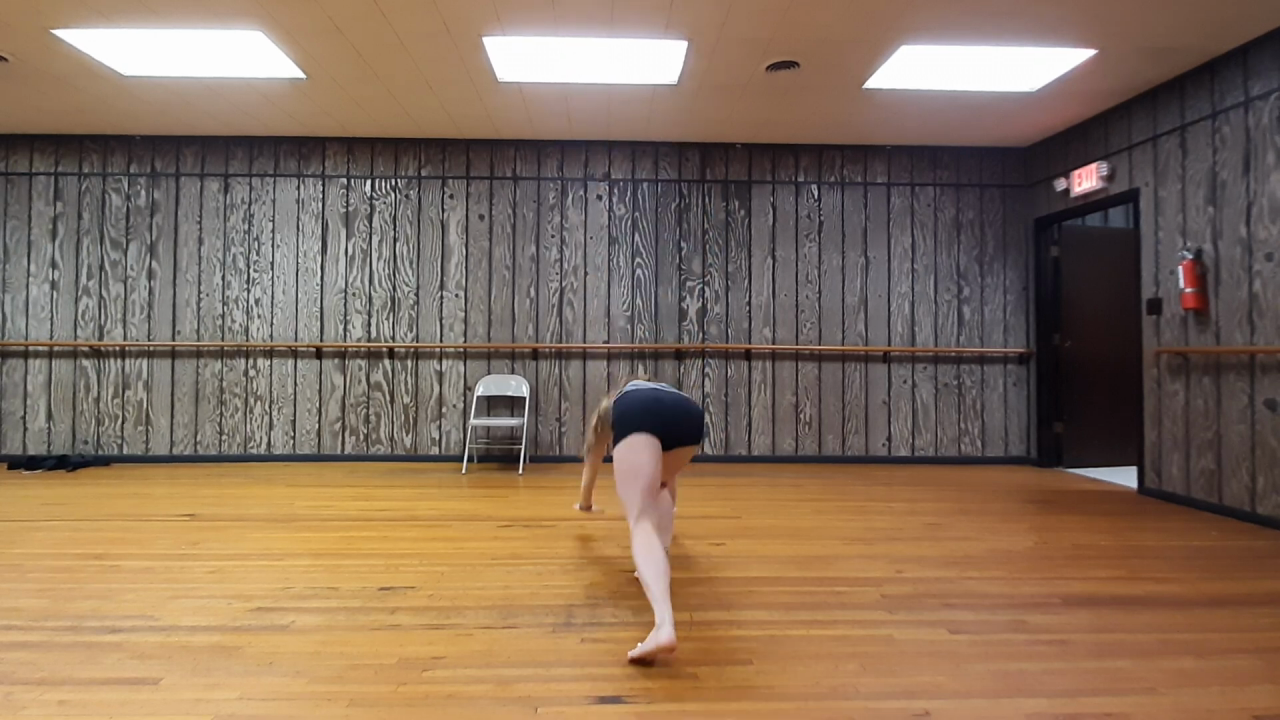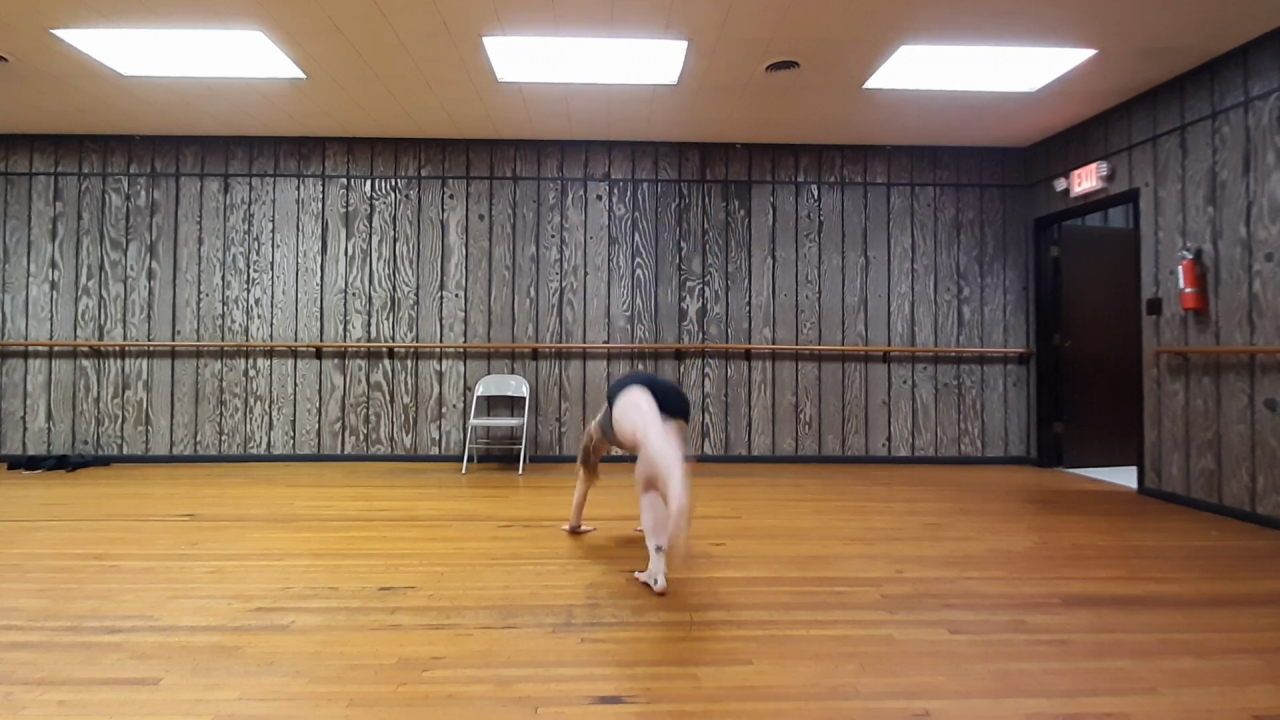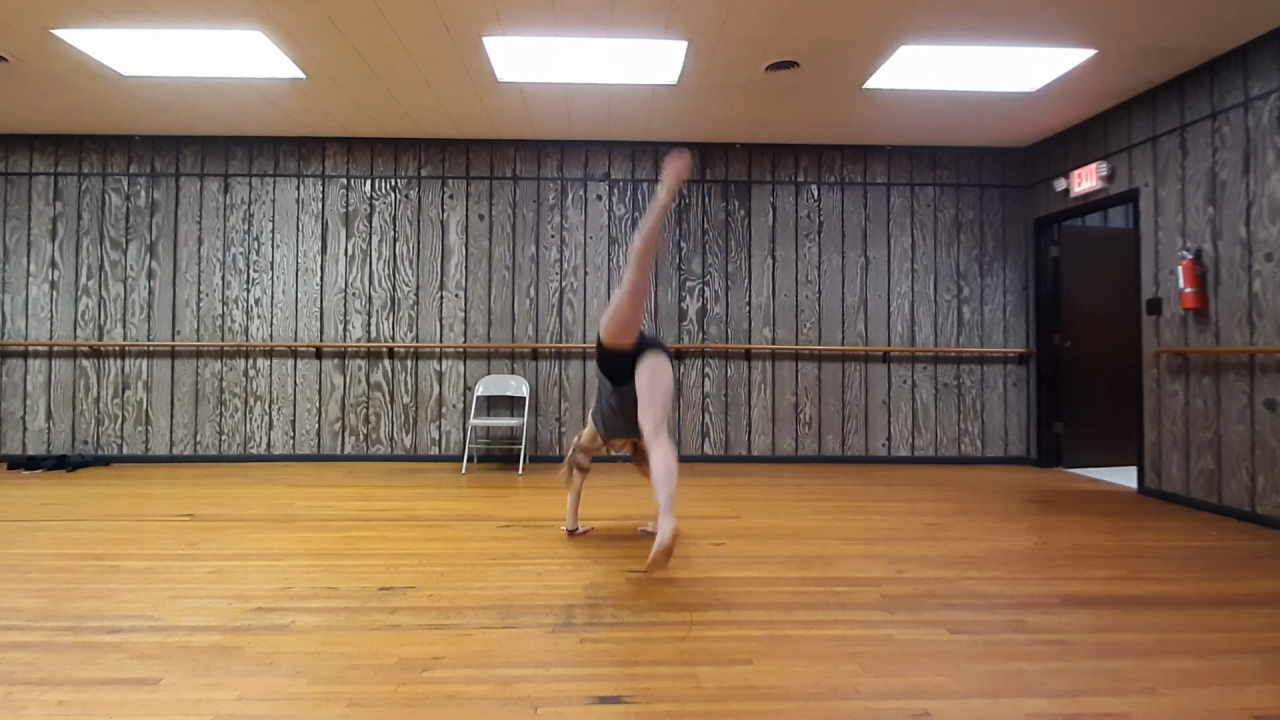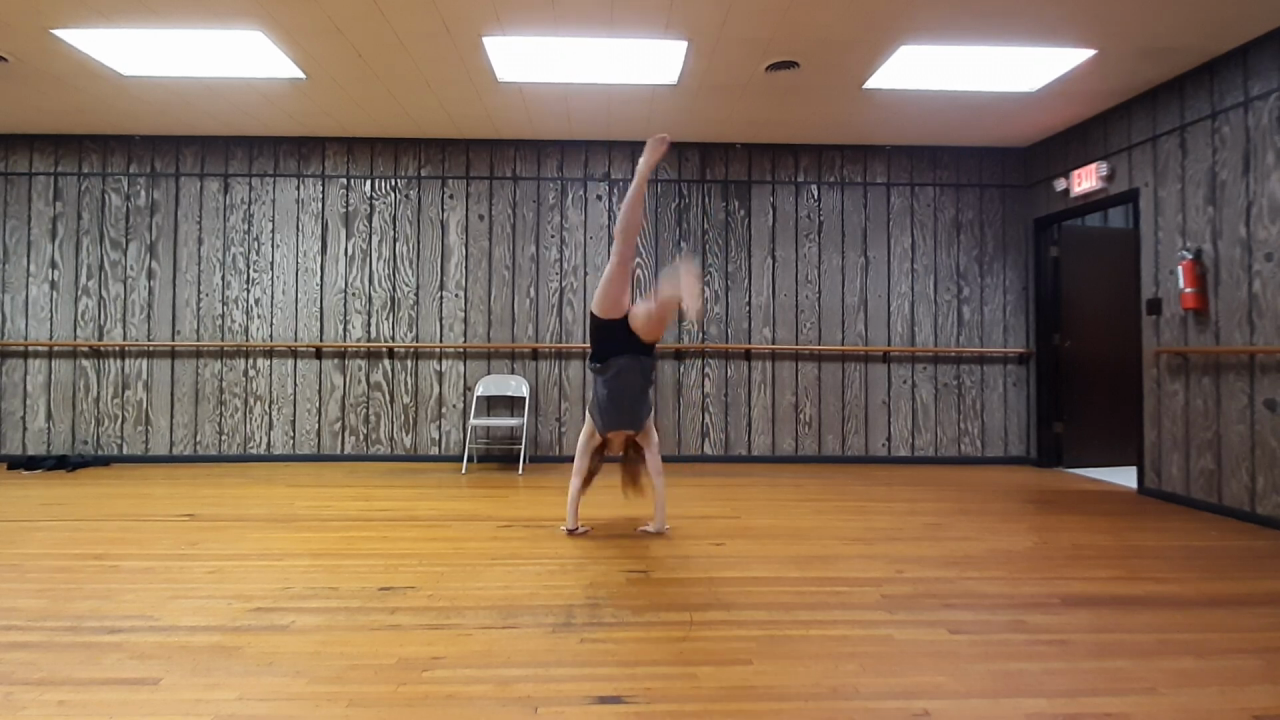
dt=0.2s
person 1, frame 1
left shoulder: (610, 410)
left elbow: (592, 462)
right elbow: (671, 481)
left wrist: (585, 501)
right wrist: (668, 500)
left hip: (638, 415)
right hip: (688, 411)
left knee: (642, 526)
right knee: (661, 488)
left ankle: (664, 625)
person 1, frame 2
left shoulder: (600, 427)
left elbow: (583, 480)
left wrist: (575, 520)
left hip: (631, 390)
right hip: (671, 395)
left knee: (649, 436)
right knee: (650, 485)
left ankle: (677, 488)
person 1, frame 3
left shoulder: (597, 428)
right shoulder: (634, 428)
left elbow: (576, 481)
left wrist: (573, 523)
right wrist: (658, 519)
left hip: (622, 354)
right hip: (648, 355)
left knee: (637, 279)
right knee: (655, 438)
left ankle: (665, 194)
right ankle: (666, 524)
person 1, frame 4
left shoulder: (596, 429)
right shoulder: (640, 429)
left elbow: (577, 477)
right elbow: (657, 474)
left wrist: (572, 522)
left hip: (610, 338)
right hip: (633, 347)
left knee: (622, 250)
